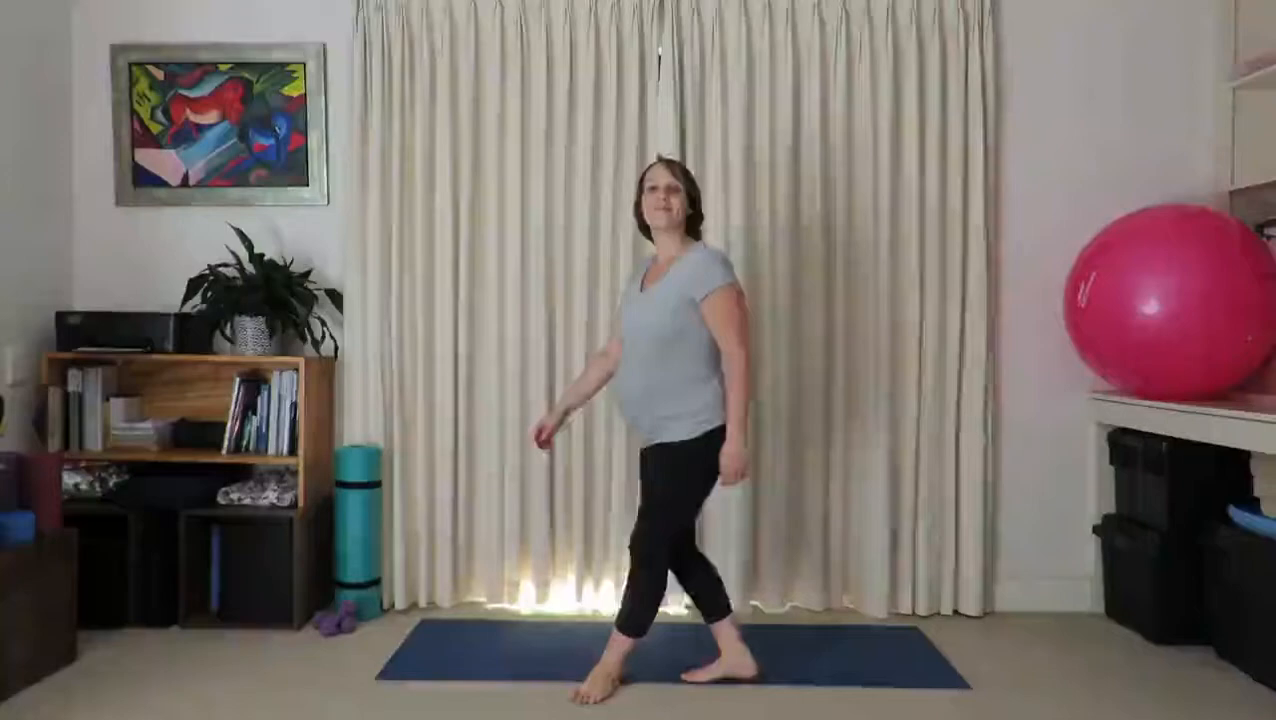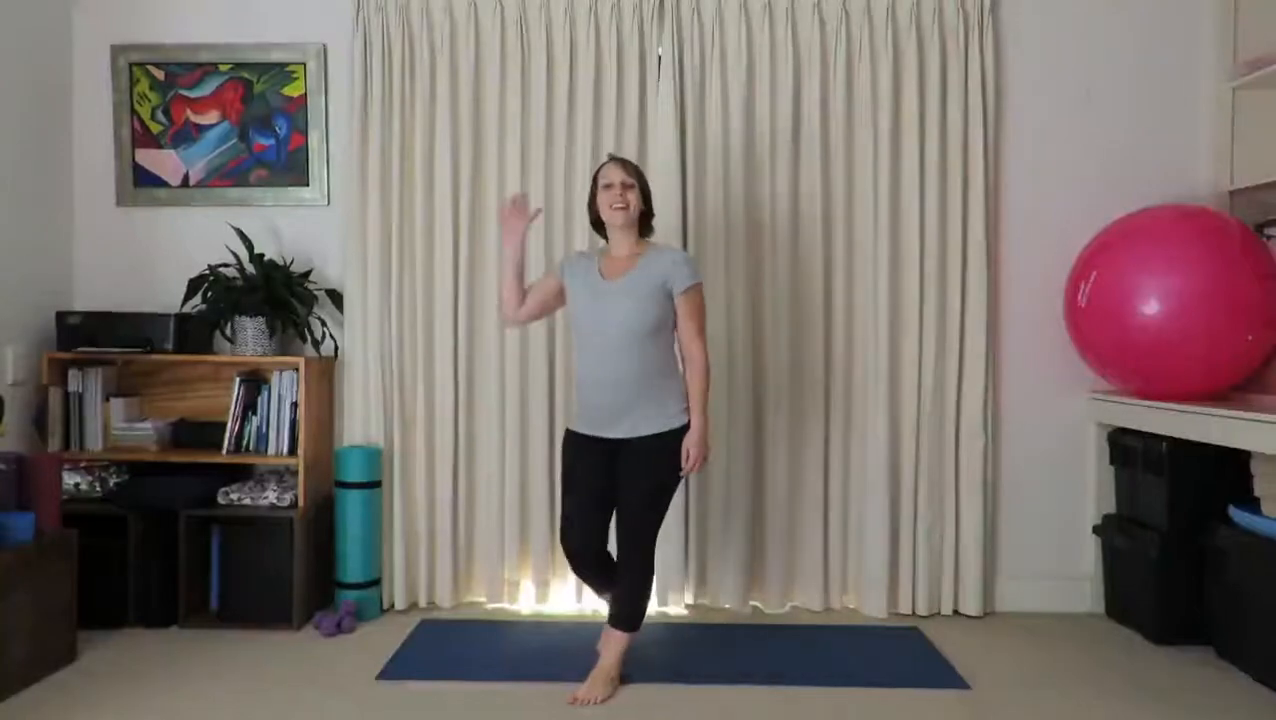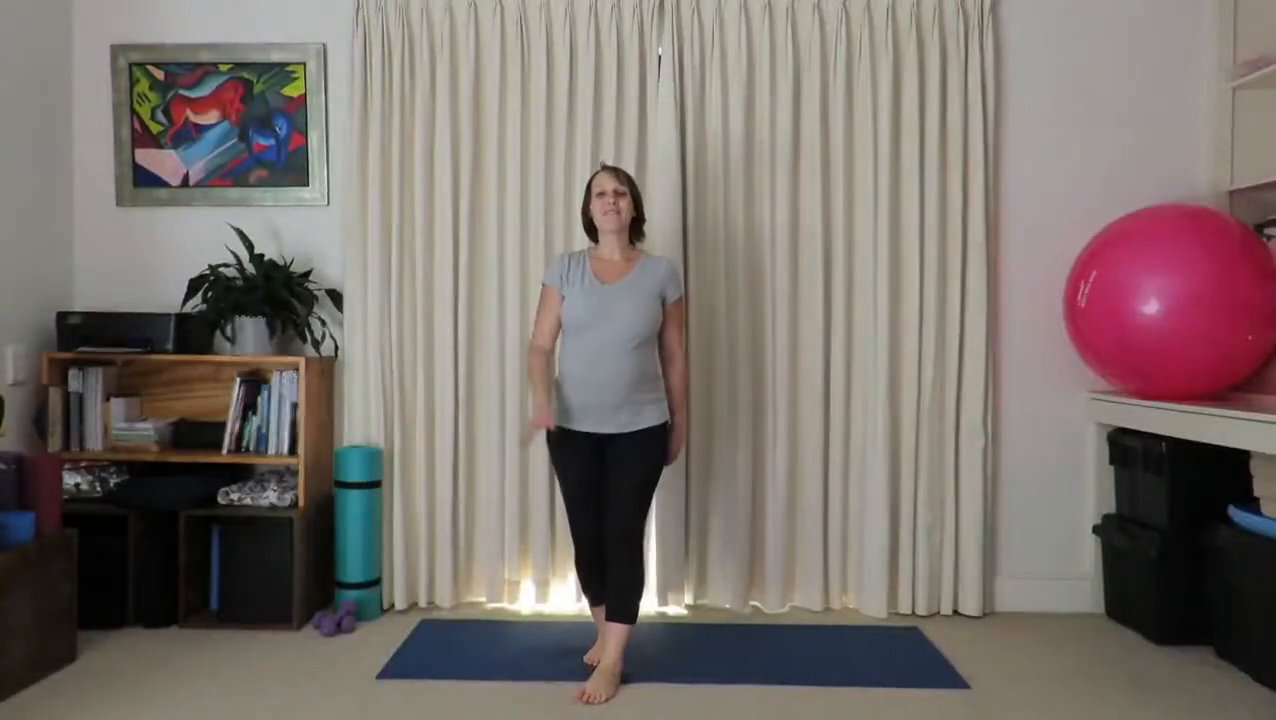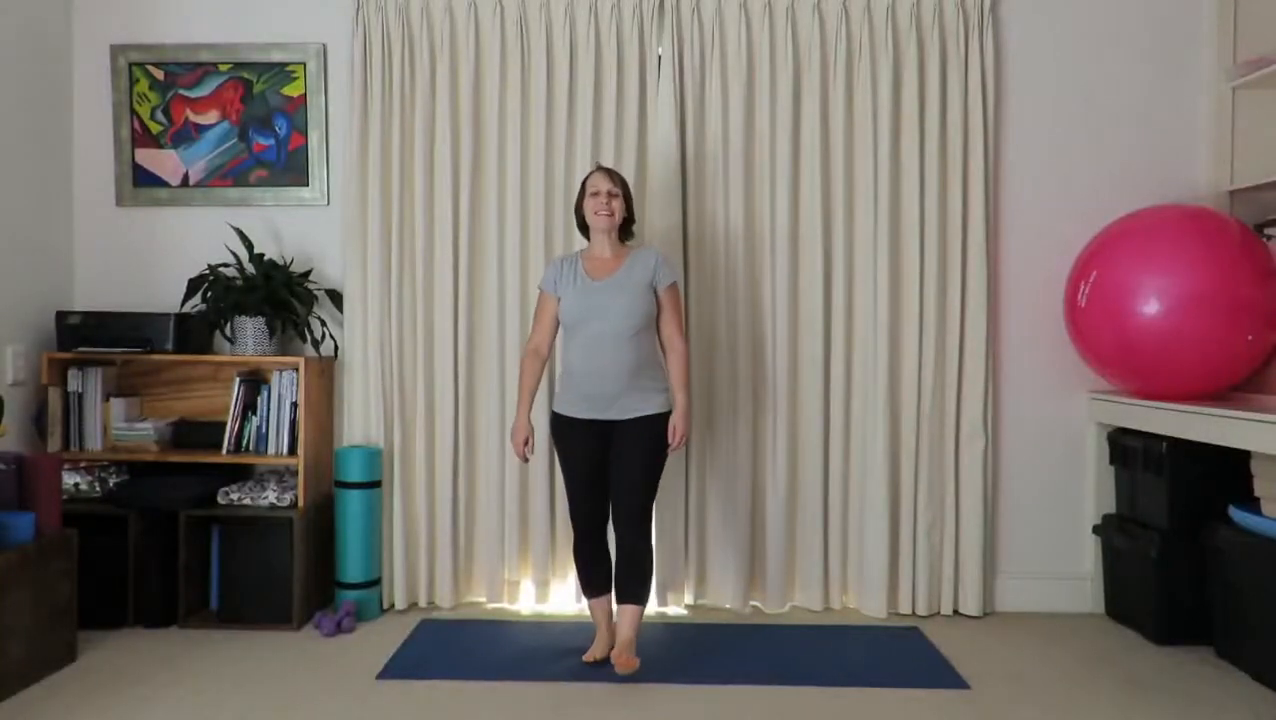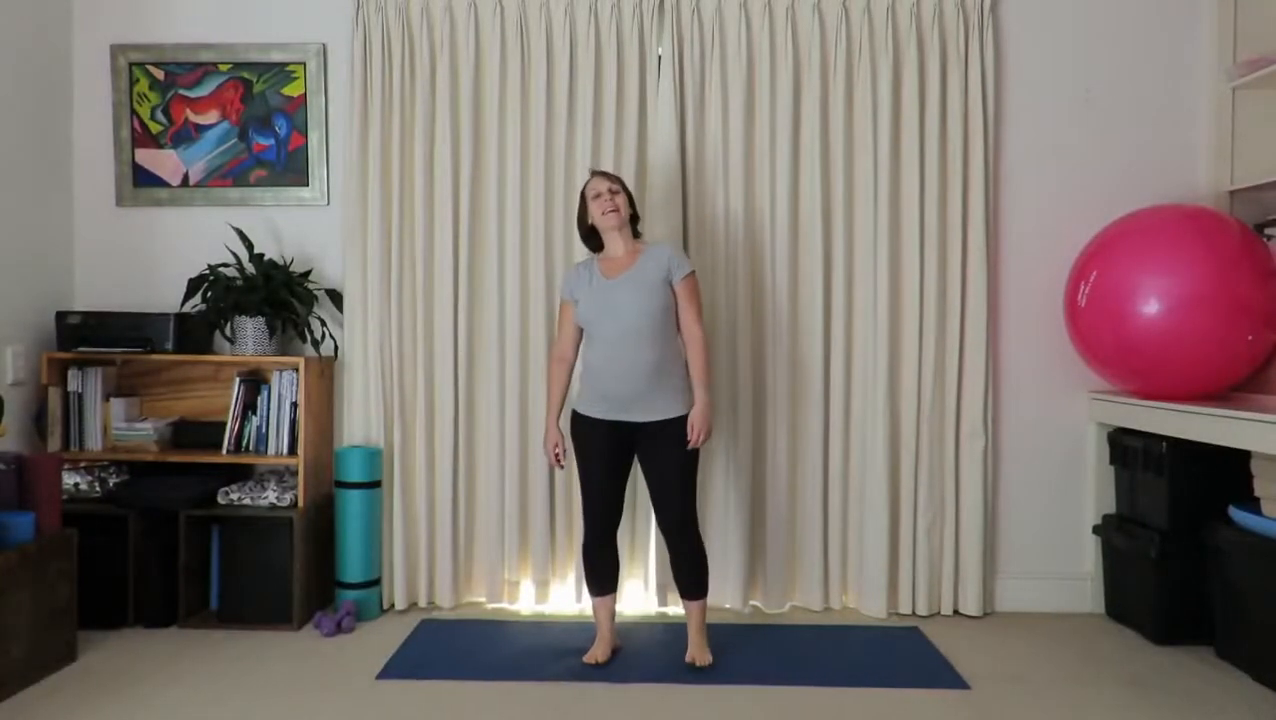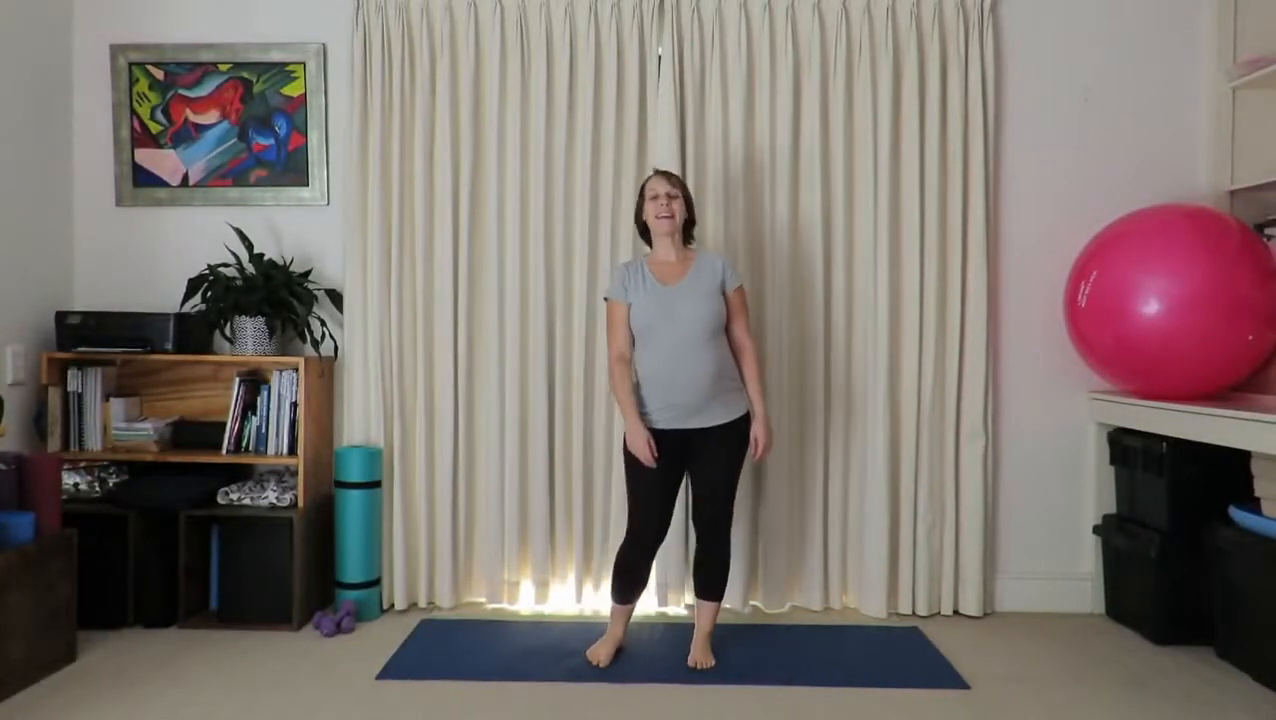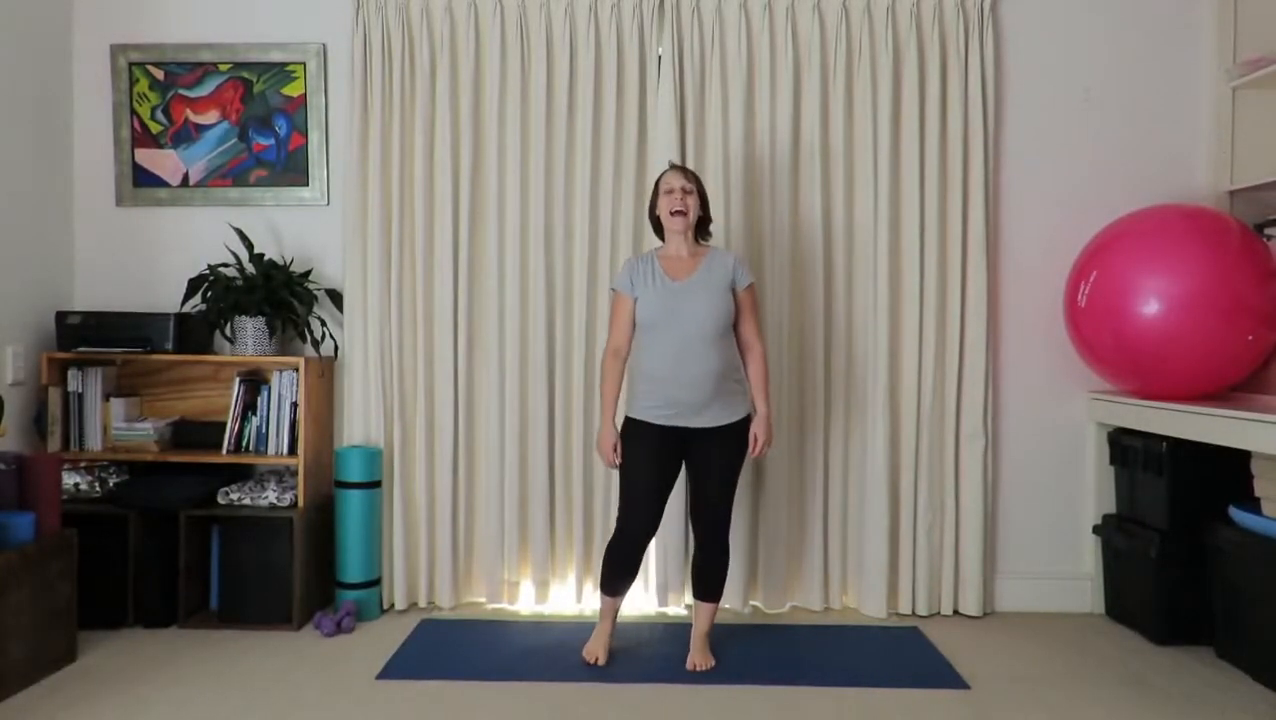
dt=0.5s
person 1, frame 1
left shoulder: (707, 265)
right shoulder: (641, 273)
left elbow: (736, 354)
right elbow: (611, 355)
left wrist: (735, 435)
right wrist: (560, 410)
left hip: (692, 438)
right hip: (660, 437)
left knee: (650, 545)
right knee: (675, 545)
left ankle: (611, 662)
right ankle: (735, 654)
person 1, frame 2
left shoulder: (672, 264)
right shoulder: (576, 267)
left elbow: (694, 349)
right elbow: (515, 313)
left wrist: (698, 427)
right wrist: (513, 245)
left hip: (657, 432)
right hip: (587, 433)
left knee: (635, 544)
right knee: (579, 543)
left ankle: (610, 663)
right ankle: (620, 607)
person 1, frame 3
left shoulder: (661, 273)
right shoulder: (564, 268)
left elbow: (674, 356)
right elbow: (541, 346)
left wrist: (680, 424)
right wrist: (540, 403)
left hip: (639, 428)
right hip: (573, 427)
left knee: (623, 536)
right knee: (586, 536)
left ankle: (612, 661)
right ankle: (604, 630)
person 1, frame 4
left shoulder: (653, 264)
right shoulder: (560, 270)
left elbow: (674, 342)
right elbow: (538, 346)
left wrist: (681, 407)
right wrist: (522, 414)
left hip: (642, 415)
right hip: (575, 417)
left knee: (631, 521)
right knee: (587, 524)
left ankle: (627, 637)
right ankle: (602, 631)
person 1, frame 5
left shoulder: (667, 258)
right shoulder: (579, 277)
left elbow: (693, 335)
right elbow: (563, 354)
left wrist: (702, 401)
right wrist: (552, 421)
left hip: (666, 417)
right hip: (596, 420)
left knee: (678, 522)
right knee: (599, 525)
left ankle: (697, 633)
right ankle: (605, 633)
person 1, frame 6
left shoulder: (718, 269)
right shoulder: (626, 277)
left elbow: (743, 345)
right elbow: (618, 357)
left wrist: (759, 411)
right wrist: (633, 423)
left hip: (721, 423)
right hip: (655, 426)
left knee: (714, 529)
right knee: (645, 530)
left ankle: (702, 637)
right ankle: (615, 631)
person 1, frame 7
left shoulder: (729, 267)
right shoulder: (635, 271)
left elbow: (751, 344)
right elbow: (617, 351)
left wrist: (761, 410)
right wrist: (607, 421)
left hip: (721, 424)
right hip: (651, 423)
left knee: (712, 530)
right knee: (634, 526)
left ankle: (700, 637)
right ankle: (603, 627)
